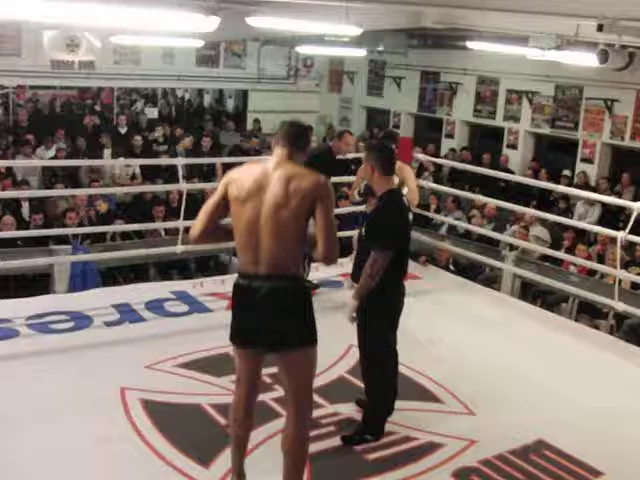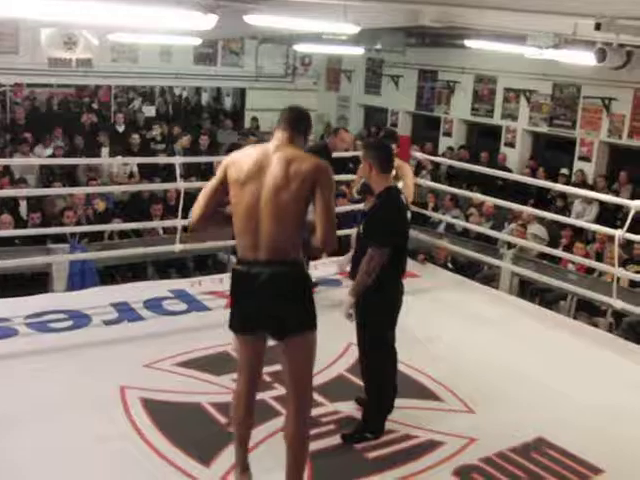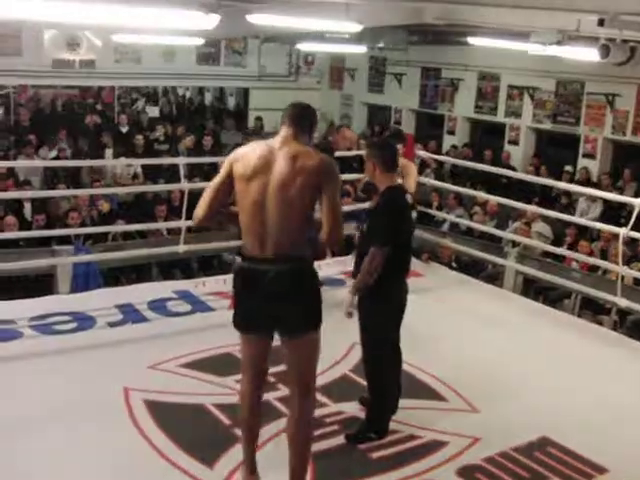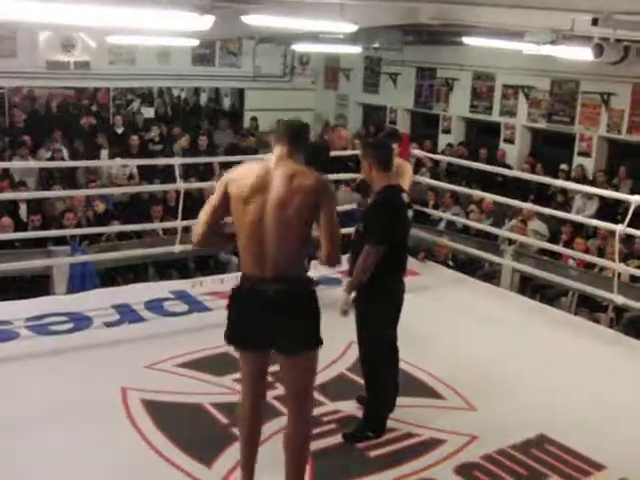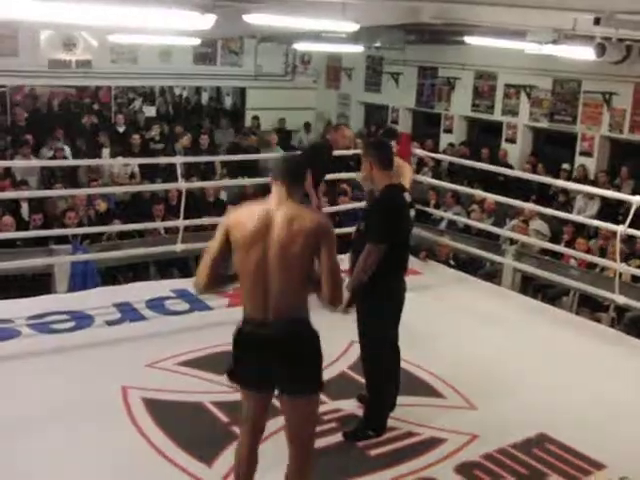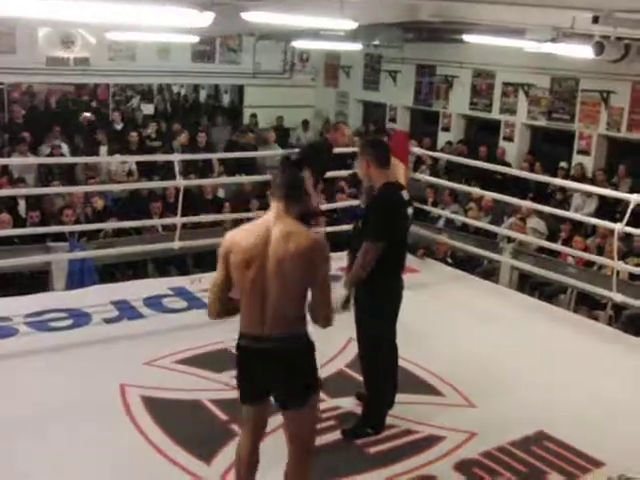
dt=0.1s
person 1, frame 1
left shoulder: (237, 174)
right shoulder: (314, 183)
left elbow: (198, 234)
right elbow: (328, 255)
left hip: (246, 293)
right hip: (287, 295)
left knee: (245, 389)
right knee: (299, 406)
person 1, frame 2
left shoulder: (236, 159)
right shoulder: (315, 168)
left elbow: (197, 220)
right elbow: (326, 241)
left hip: (245, 280)
right hip: (287, 281)
left knee: (247, 378)
right knee: (299, 394)
person 1, frame 3
left shoulder: (241, 155)
right shoulder: (320, 165)
left elbow: (203, 216)
right elbow: (332, 238)
right wrist: (303, 221)
left hip: (250, 277)
right hip: (293, 280)
left knee: (252, 379)
right knee: (302, 391)
person 1, frame 4
left shoulder: (236, 176)
right shoulder: (315, 184)
left elbow: (200, 238)
right elbow: (331, 257)
left hip: (249, 297)
right hip: (292, 298)
left knee: (252, 394)
right knee: (299, 405)
person 1, frame 5
left shoulder: (236, 217)
right shoulder: (317, 225)
left elbow: (203, 283)
right elbow: (334, 298)
left hip: (250, 338)
right hip: (294, 339)
left knee: (251, 427)
right knee: (301, 445)
person 1, frame 6
left shoulder: (234, 238)
right shoulder: (312, 243)
left elbow: (216, 309)
right elbow: (324, 319)
left hip: (250, 351)
right hip: (292, 352)
left knee: (251, 431)
right knee: (301, 447)
person 2, frame 1
left shoulder: (386, 209)
right shoulder: (395, 199)
left elbow: (378, 260)
left wrist: (356, 297)
left hip: (379, 295)
right hip: (389, 291)
left knee: (374, 356)
right knee: (385, 350)
left ankle: (373, 425)
right ankle: (383, 403)
person 2, frame 2
left shoulder: (384, 207)
right shoulder: (394, 197)
left elbow: (375, 257)
left wrist: (353, 294)
left hip: (377, 292)
right hip: (388, 288)
left knee: (373, 354)
right knee: (384, 348)
left ankle: (373, 423)
right ankle: (383, 401)
person 2, frame 3
left shoulder: (386, 205)
right shoulder: (401, 196)
left elbow: (376, 256)
left wrist: (354, 292)
left hip: (380, 292)
right hip: (394, 287)
left knee: (376, 354)
right knee: (389, 347)
left ankle: (376, 423)
right ankle: (387, 400)
person 2, frame 4
left shoulder: (382, 204)
right shoulder: (398, 195)
left elbow: (371, 254)
left wrist: (348, 290)
left hip: (376, 290)
right hip: (391, 285)
left knee: (373, 353)
right knee: (386, 346)
left ankle: (374, 422)
right ankle: (385, 399)
person 2, frame 5
left shoulder: (382, 203)
right shoulder: (401, 194)
left elbow: (372, 253)
left wrist: (349, 288)
left hip: (376, 289)
right hip: (393, 283)
left knee: (374, 352)
right knee: (388, 345)
left ankle: (375, 420)
right ankle: (386, 397)
person 2, frame 6
left shoulder: (380, 201)
right shoulder: (399, 193)
left elbow: (370, 251)
left wrist: (347, 284)
left hip: (374, 287)
right hip: (391, 281)
left knee: (372, 350)
right knee: (385, 342)
left ankle: (373, 418)
right ankle: (384, 395)
